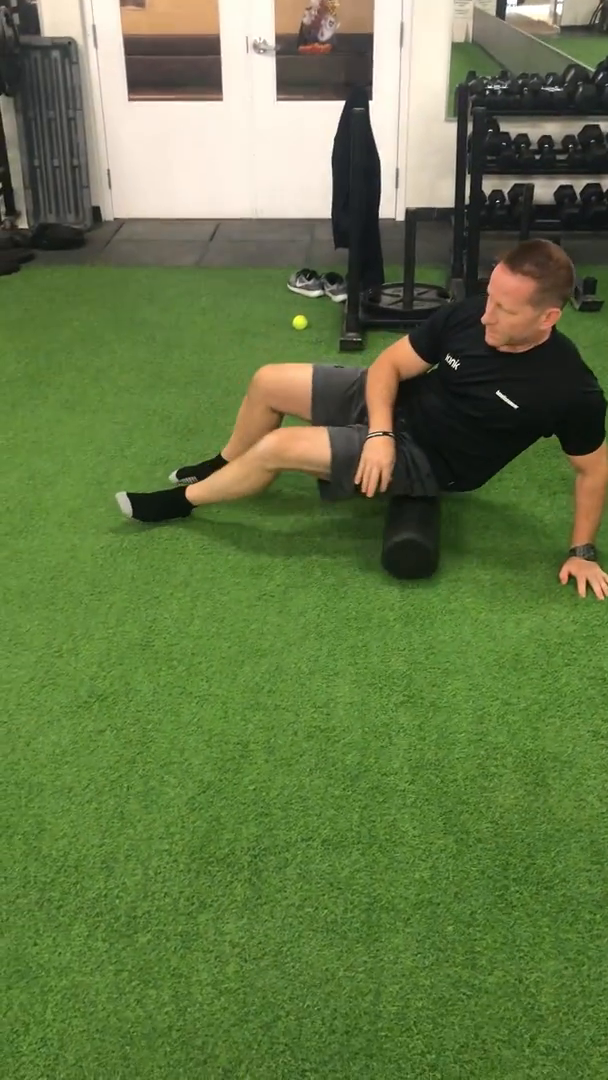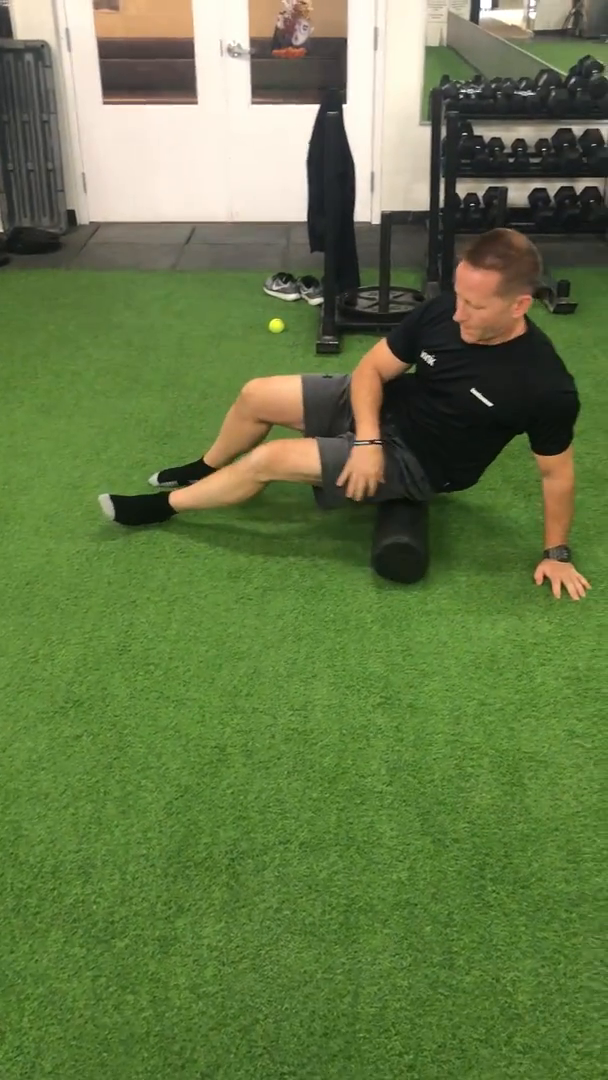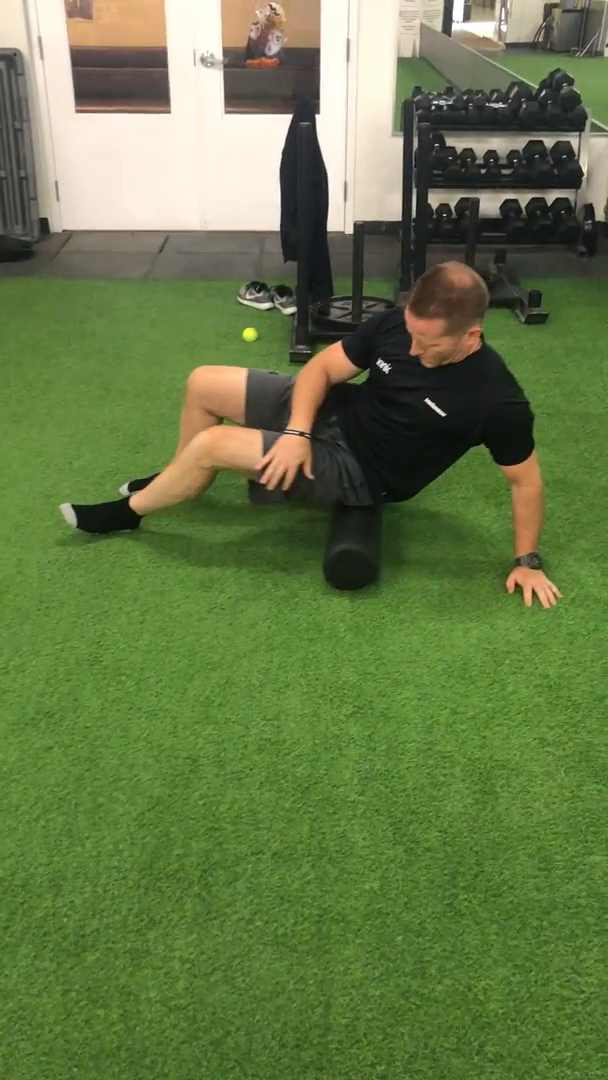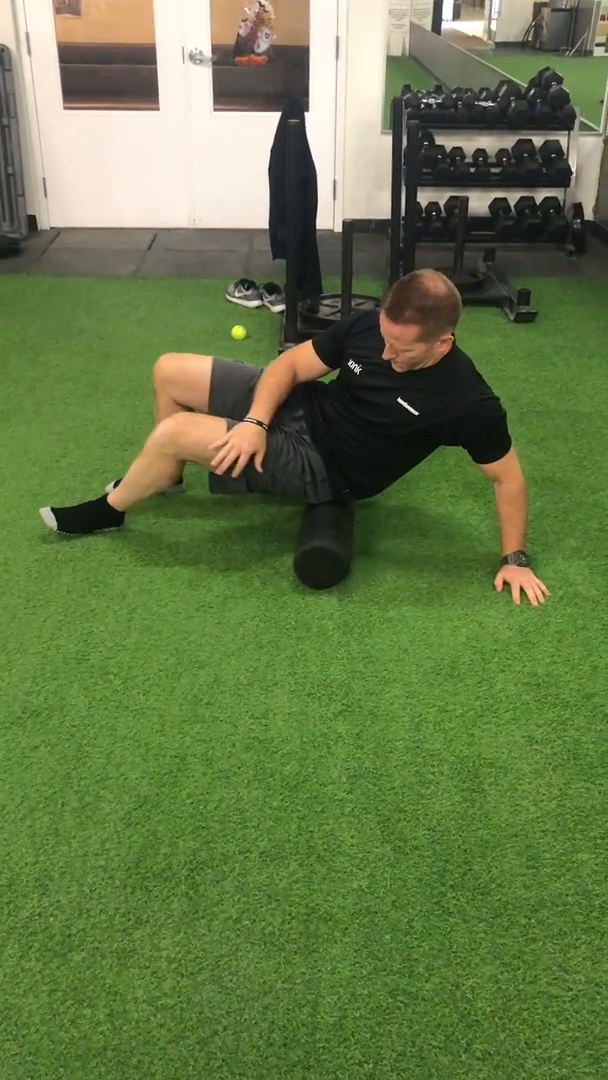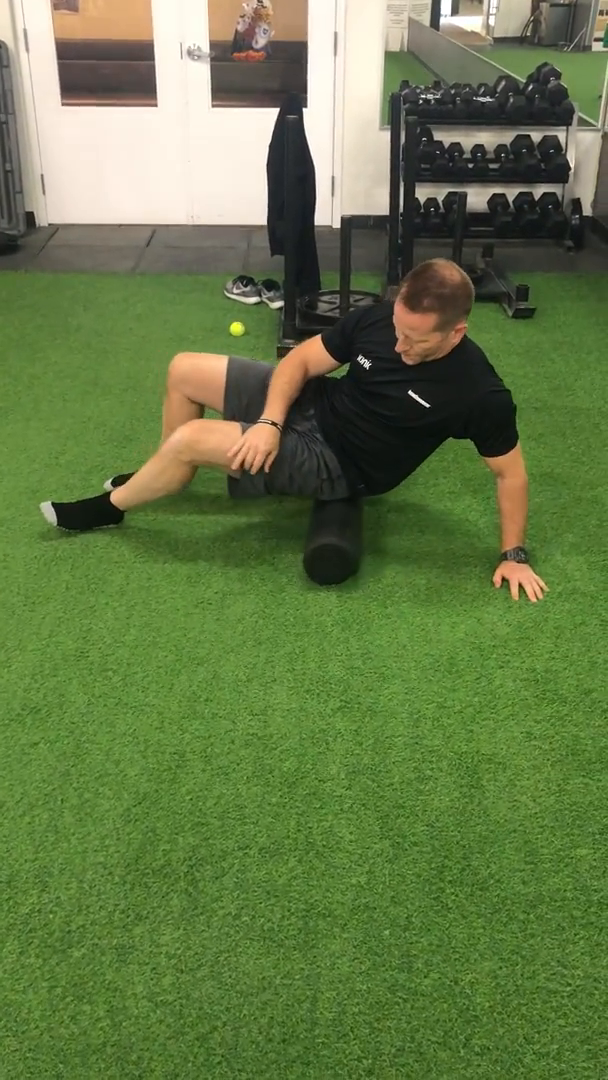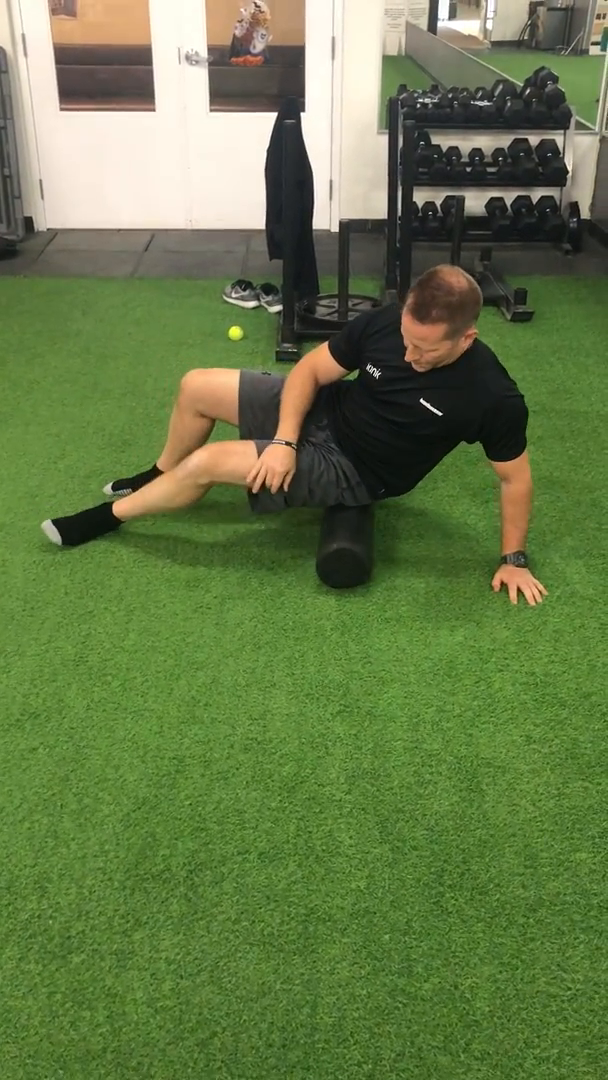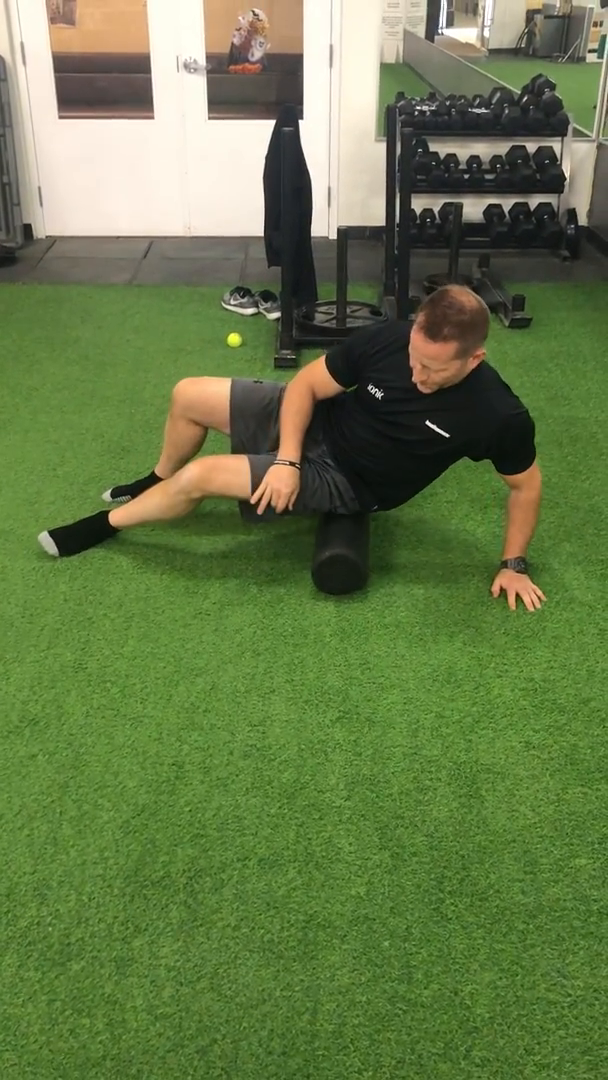
dt=0.4s
person 1, frame 1
right shoulder: (468, 315)
right elbow: (389, 365)
right wrist: (380, 435)
left hip: (424, 460)
right hip: (394, 405)
left knee: (277, 448)
right knee: (268, 382)
left ankle: (183, 500)
right ankle: (225, 465)
person 1, frame 2
left shoulder: (544, 386)
right shoulder: (442, 312)
left elbow: (557, 473)
right elbow: (371, 369)
left wrist: (556, 554)
right wrist: (368, 441)
left hip: (416, 464)
right hip: (382, 408)
left knee: (269, 461)
right knee: (255, 396)
left ankle: (164, 505)
right ankle: (206, 468)
person 1, frame 3
left shoulder: (496, 400)
right shoulder: (400, 324)
left elbow: (526, 480)
right elbow: (322, 368)
left wrist: (527, 562)
right wrist: (298, 433)
left hip: (359, 470)
right hip: (334, 412)
left knee: (211, 447)
right knee: (203, 383)
left ankle: (127, 512)
right ankle: (174, 479)
person 1, frame 4
left shoulder: (467, 402)
right shoulder: (371, 325)
left elbow: (506, 476)
right elbow: (291, 364)
left wrist: (514, 558)
right wrist: (255, 422)
left hip: (320, 464)
right hip: (302, 406)
left knee: (171, 434)
right knee: (169, 371)
left ankle: (107, 511)
right ankle: (163, 475)
person 1, frame 5
left shoulder: (479, 393)
right shoulder: (378, 319)
left elbow: (510, 472)
right elbow: (301, 360)
left wrist: (513, 555)
right wrist: (271, 423)
left hip: (333, 464)
right hip: (312, 405)
left knee: (190, 440)
right knee: (184, 371)
left ankle: (110, 508)
right ankle: (154, 475)
person 1, frame 6
left shoulder: (492, 398)
right shoulder: (386, 323)
left elbow: (515, 477)
right elbow: (311, 370)
left wrist: (513, 560)
right wrist: (286, 440)
left hip: (352, 471)
right hip: (324, 412)
left knee: (205, 464)
right knee: (196, 386)
left ankle: (109, 517)
right ankle: (160, 477)
person 1, frame 7
left shoulder: (497, 416)
right shoulder: (387, 339)
left elbow: (525, 485)
right elbow: (306, 384)
left wrist: (513, 564)
right wrist: (288, 461)
left hip: (344, 482)
right hip: (316, 423)
left knee: (198, 477)
right knee: (188, 395)
left ankle: (105, 525)
right ankle: (158, 482)
